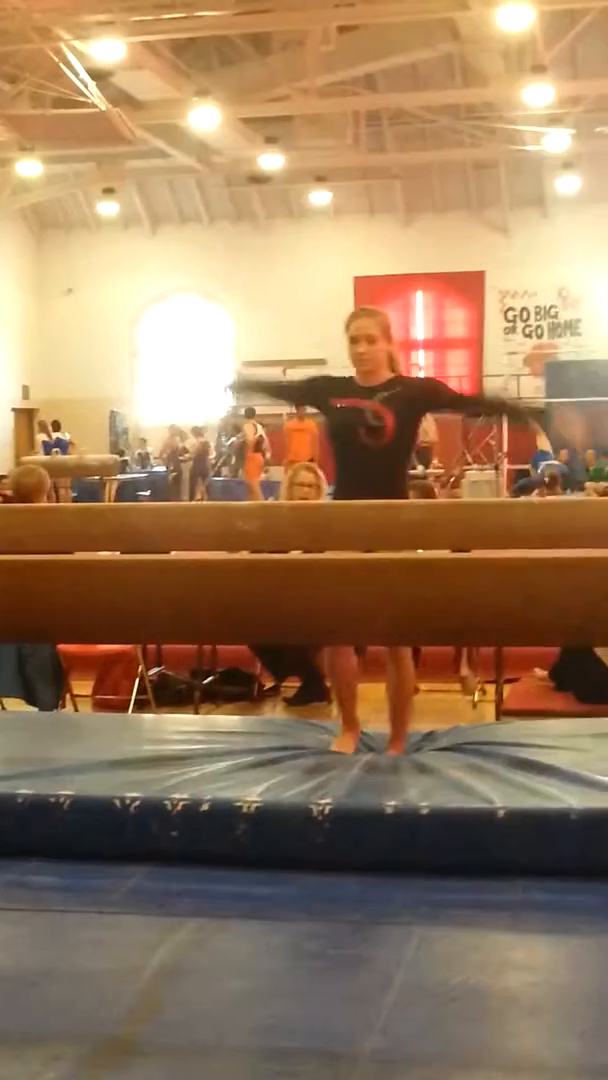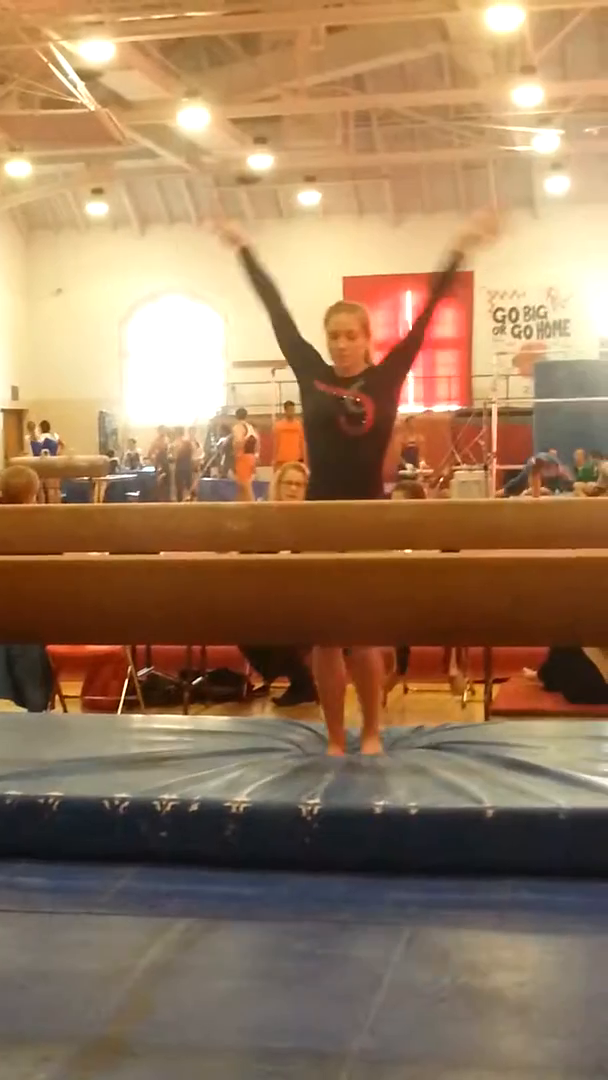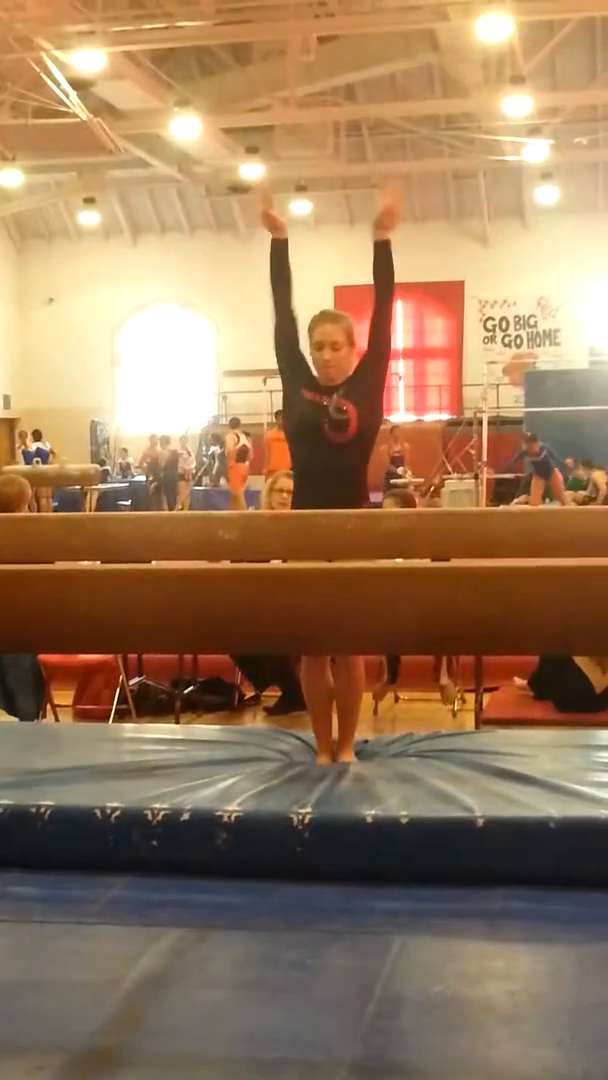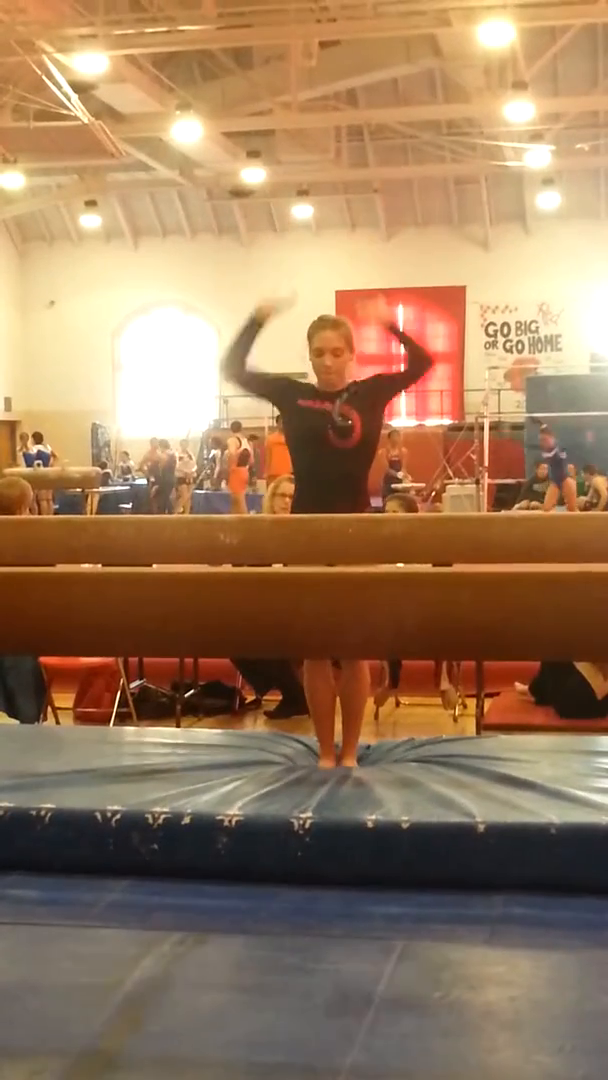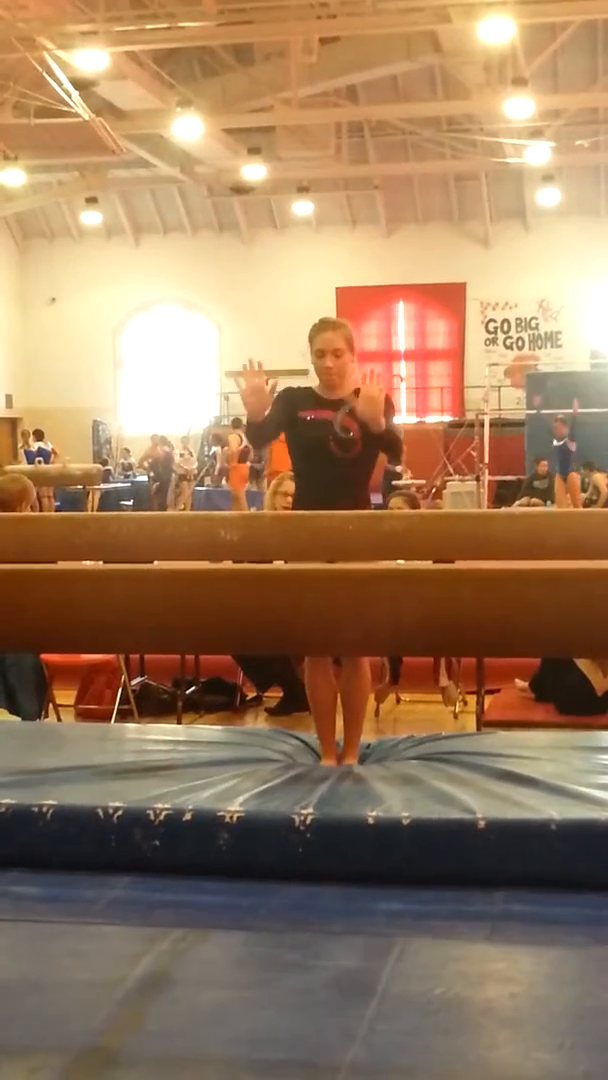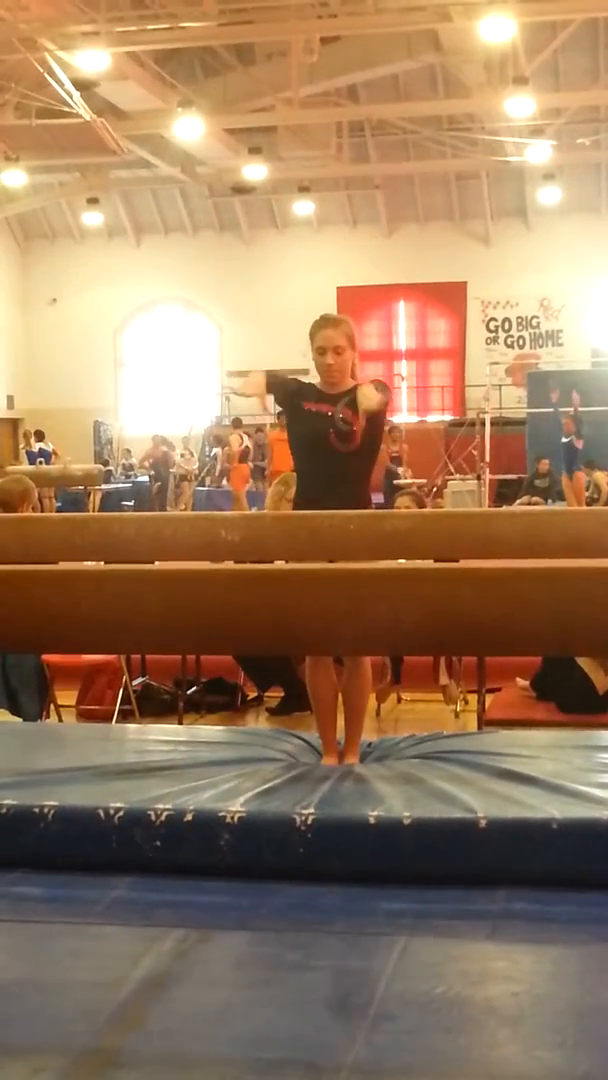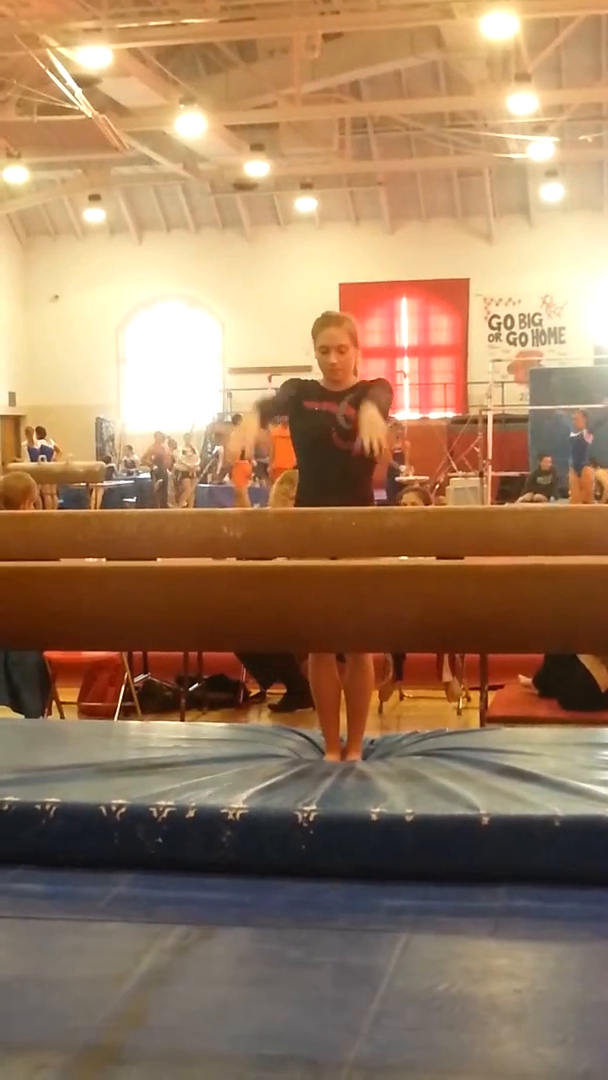
dt=0.2s
person 1, frame 1
left shoulder: (414, 390)
right shoulder: (330, 390)
left elbow: (474, 402)
right elbow: (274, 389)
left knee: (395, 641)
left ankle: (397, 743)
right ankle: (349, 726)
person 1, frame 2
left shoulder: (388, 373)
right shoulder: (311, 373)
left elbow: (428, 313)
right elbow: (277, 311)
left wrist: (459, 251)
right wrist: (243, 250)
left knee: (362, 640)
right knee: (324, 638)
left ankle: (372, 732)
right ankle: (335, 742)
person 1, frame 3
left shoulder: (368, 384)
right shoulder: (296, 383)
left elbow: (384, 305)
right elbow: (281, 307)
left wrist: (382, 237)
right wrist: (278, 238)
right knee: (312, 647)
left ankle: (346, 747)
right ankle: (323, 751)
person 1, frame 4
left shoulder: (370, 393)
right shoulder: (292, 394)
left elbow: (422, 364)
right elbow: (233, 369)
left wrist: (390, 323)
right wrist: (259, 318)
left ankle: (350, 752)
right ankle: (325, 751)
person 1, frame 5
left shoulder: (372, 402)
right shoulder: (292, 401)
left elbow: (394, 452)
right elbow: (258, 439)
left wrist: (377, 421)
right wrist: (253, 408)
right knee: (315, 647)
left ankle: (351, 752)
right ankle: (327, 751)
person 1, frame 6
left shoulder: (370, 393)
right shoulder: (298, 394)
left elbow: (381, 399)
right elbow: (277, 385)
left wrist: (372, 397)
right wrist: (260, 381)
left ankle: (352, 750)
right ankle: (328, 749)
person 1, frame 7
left shoulder: (374, 388)
right shoulder: (299, 391)
left elbow: (382, 400)
right elbow: (275, 404)
left wrist: (373, 412)
right wrist: (253, 418)
left ankle: (355, 747)
right ankle: (331, 747)
